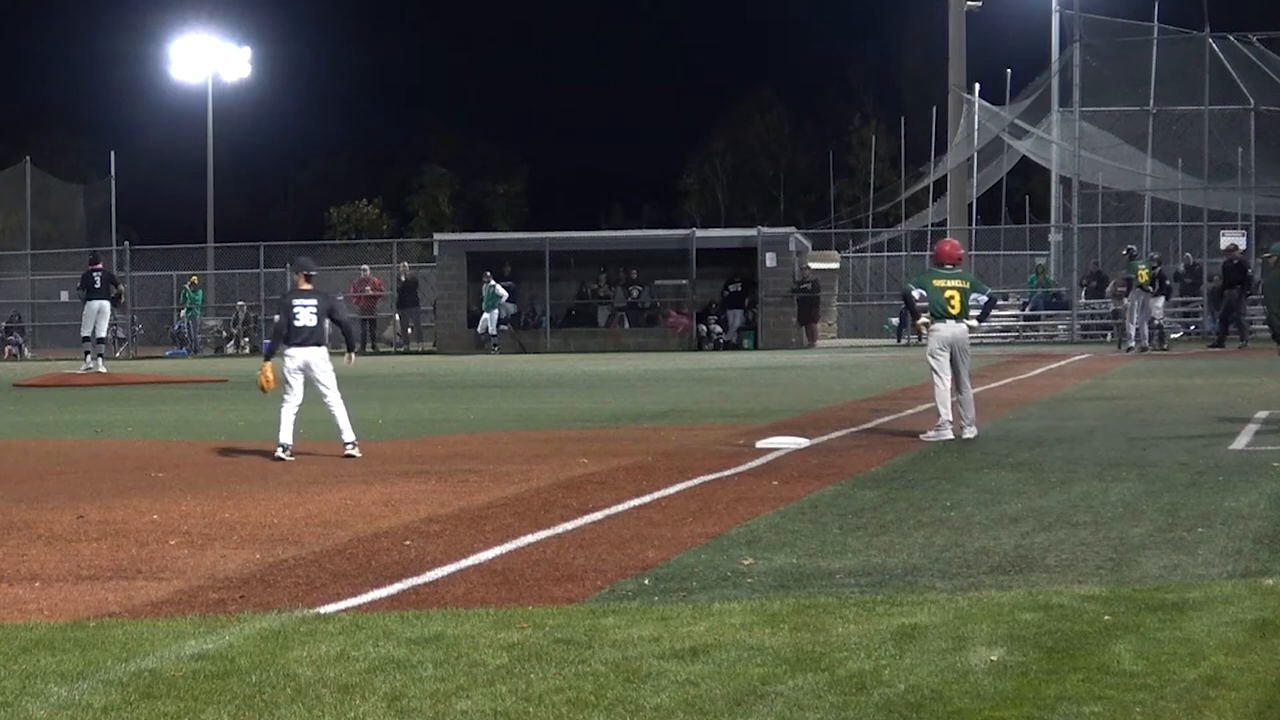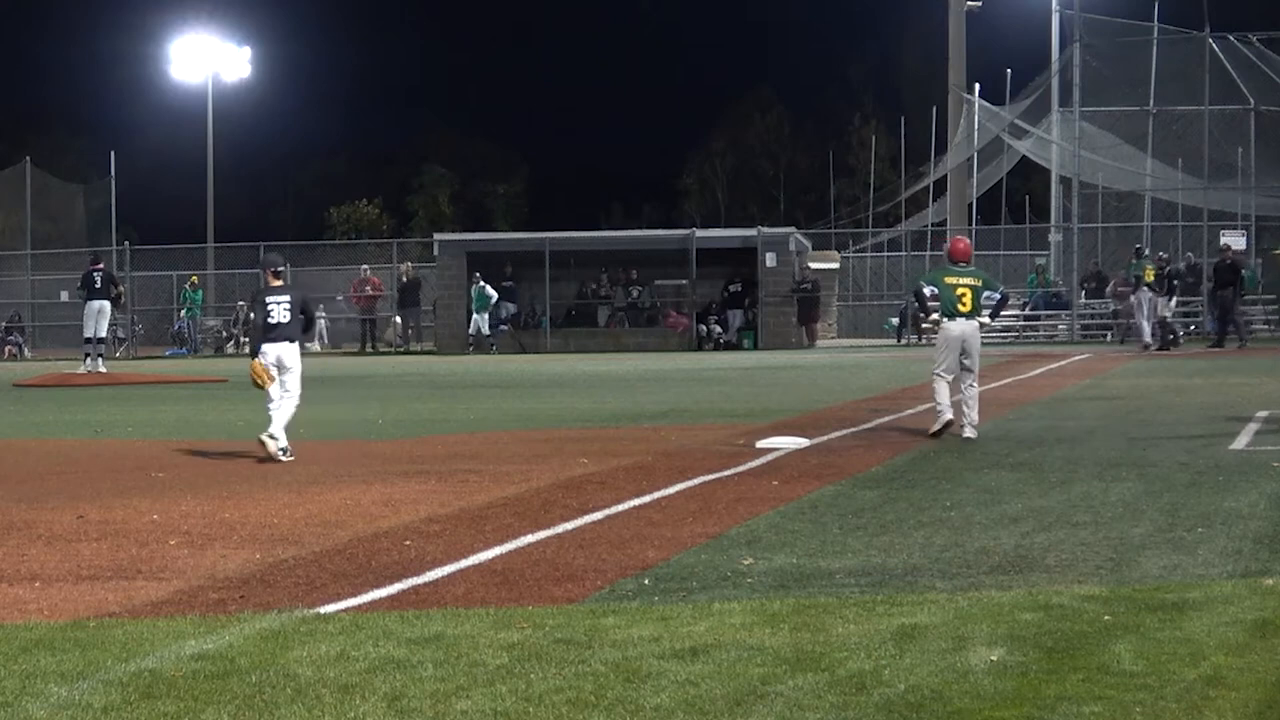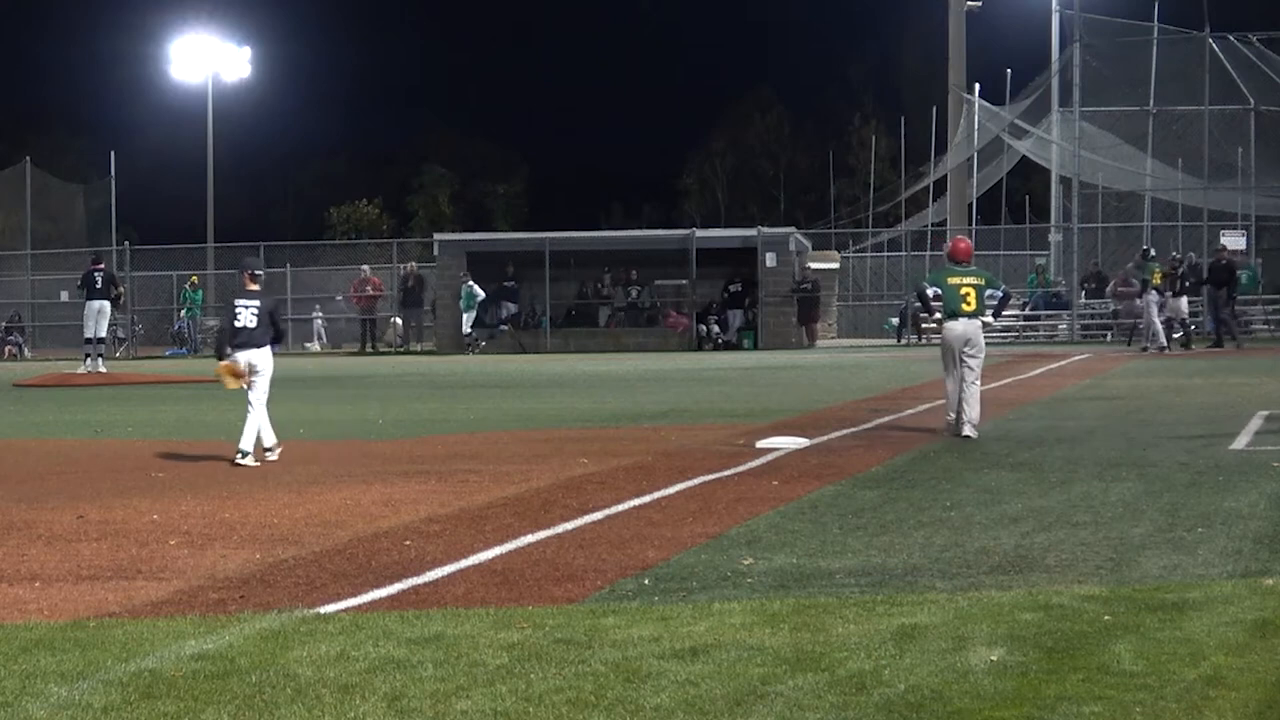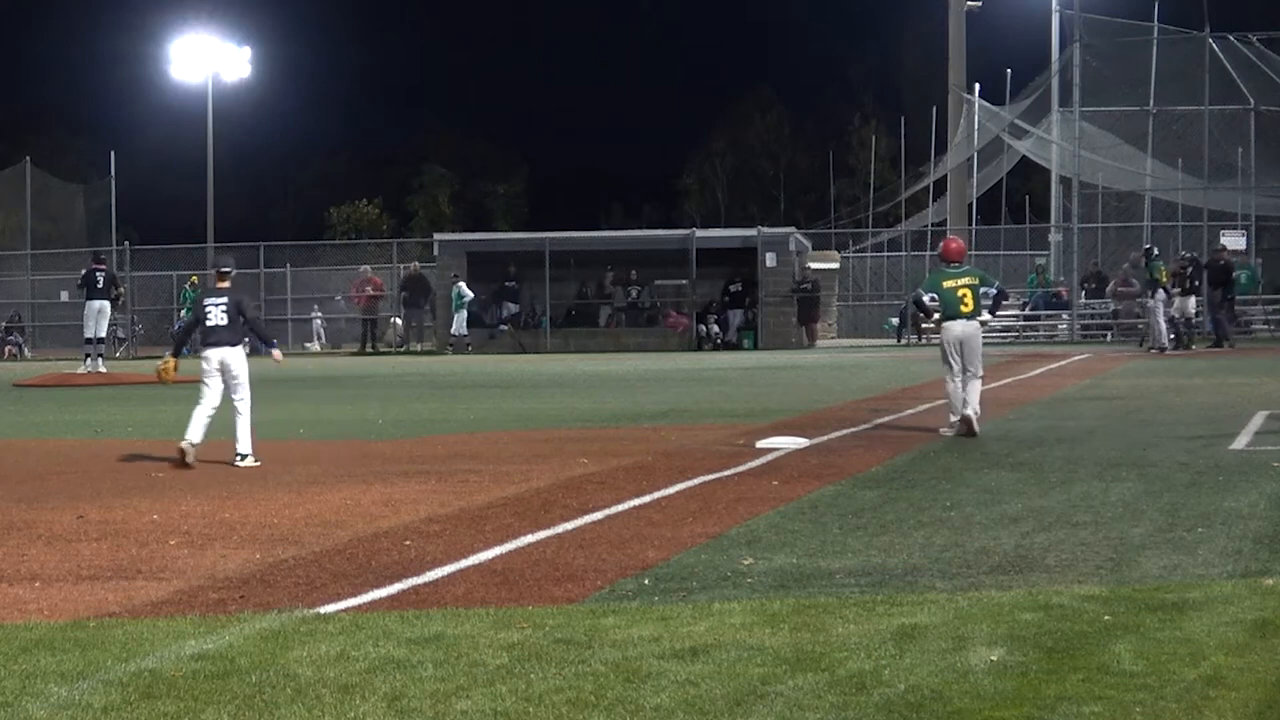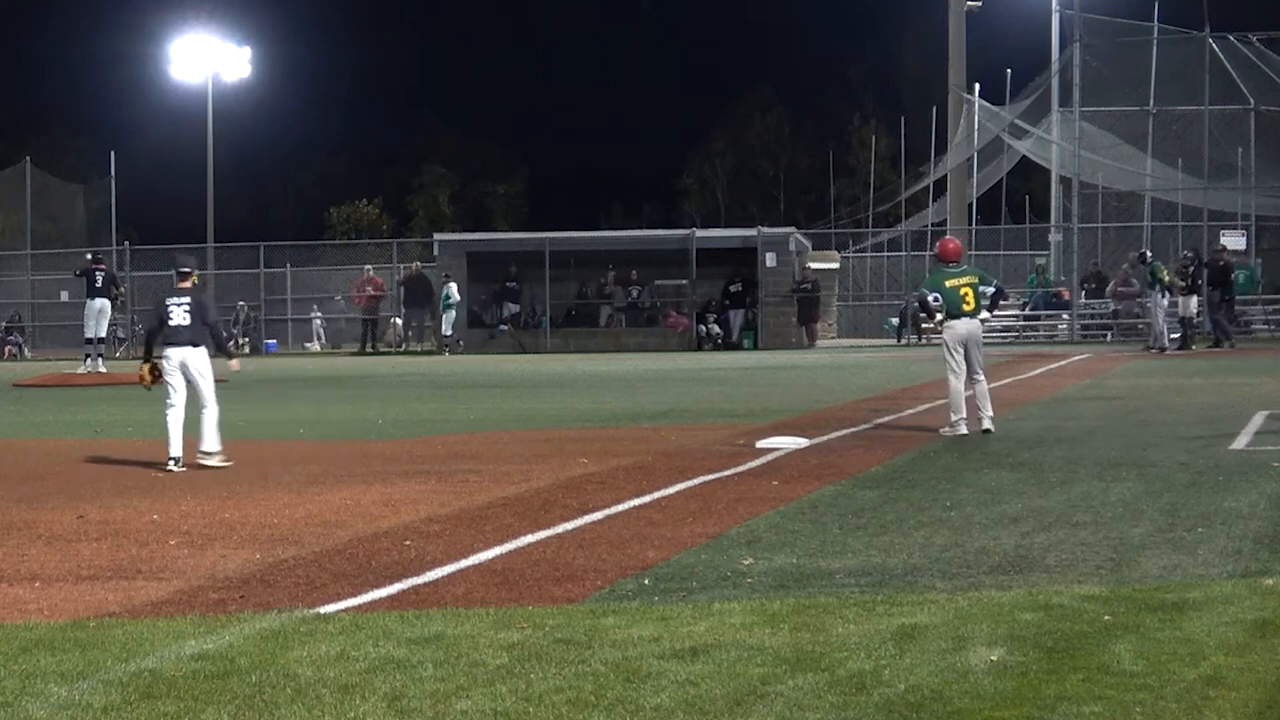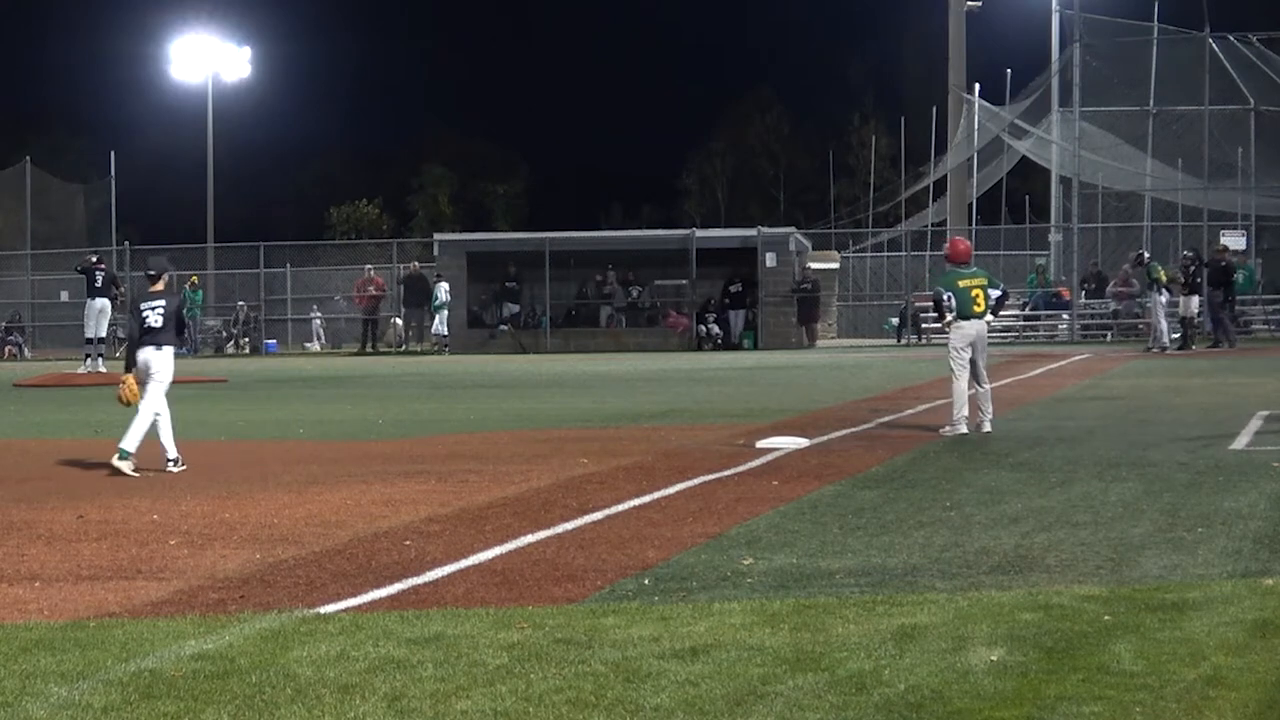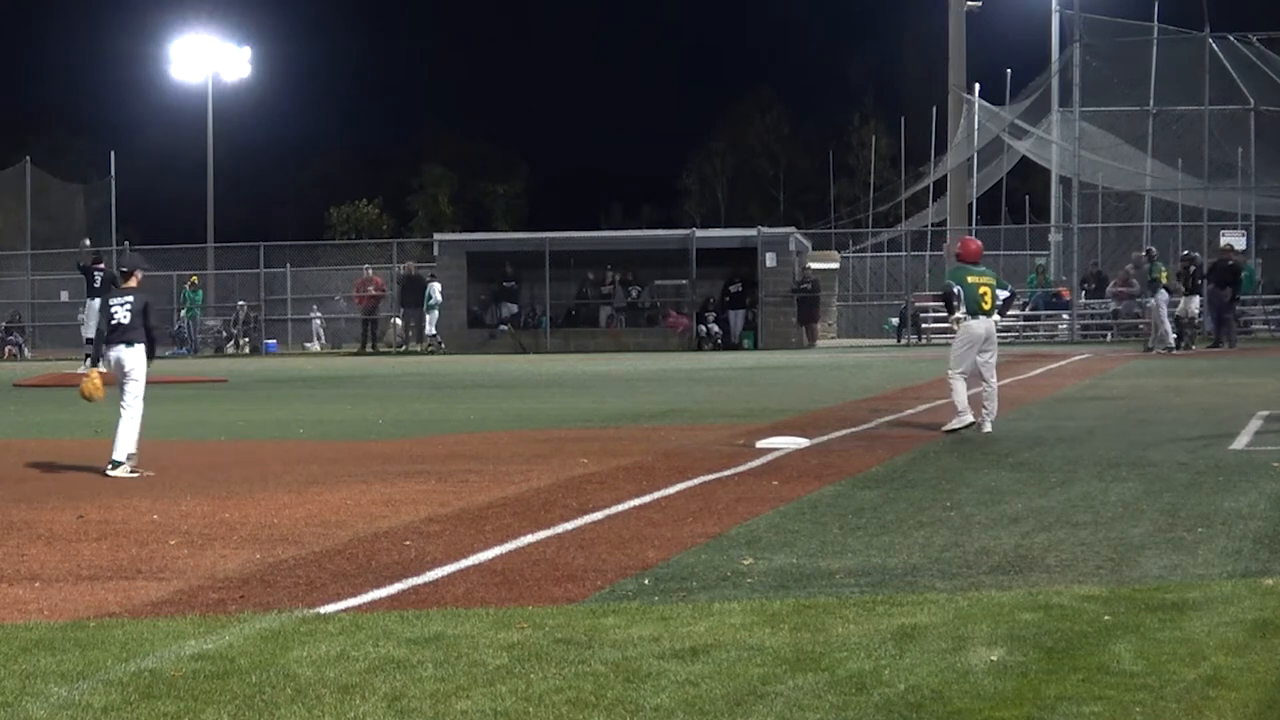
dt=0.3s
person 1, frame 1
left shoulder: (288, 299)
right shoulder: (323, 299)
left elbow: (279, 330)
right elbow: (344, 324)
left wrist: (268, 358)
right wrist: (350, 349)
left hip: (293, 354)
right hip: (317, 354)
left knee: (290, 401)
right knee: (333, 399)
left ankle: (283, 446)
right ankle: (349, 443)
person 1, frame 2
left shoulder: (260, 296)
right shoulder: (296, 295)
left elbow: (257, 327)
right elbow: (310, 320)
left wrist: (254, 356)
right wrist: (299, 333)
left hip: (267, 350)
right hip: (289, 348)
left knee: (275, 400)
right knee: (290, 398)
left ankle: (282, 447)
right ankle: (272, 435)
person 1, frame 3
left shoulder: (234, 300)
right shoulder: (268, 301)
left elbow: (224, 330)
right elbow: (279, 333)
left wrist: (222, 359)
right wrist: (269, 340)
left hip: (238, 355)
right hip: (261, 354)
left knee: (256, 402)
right knee: (256, 404)
left ankle: (269, 445)
right ankle: (245, 452)
person 1, frame 4
left shoulder: (204, 298)
right shoulder: (237, 297)
left elbow: (188, 328)
right elbow: (253, 322)
left wrist: (174, 354)
right wrist: (271, 346)
left hip: (209, 354)
right hip: (233, 353)
left knee: (207, 403)
right knee: (242, 405)
left ankle: (189, 442)
right ankle: (243, 454)
person 1, frame 5
left shoulder: (165, 299)
right shoulder: (200, 297)
left elbow: (152, 330)
right elbow: (213, 327)
left wrist: (147, 359)
right wrist: (229, 354)
left hip: (170, 354)
right hip: (195, 354)
left knee: (175, 407)
right knee: (209, 405)
left ankle: (174, 457)
right ankle: (208, 451)
person 1, frame 6
left shoulder: (138, 303)
right shoulder: (174, 300)
left elbow: (132, 337)
right elbow: (180, 330)
left wrist: (127, 370)
left hip: (140, 355)
right hip: (162, 354)
left knee: (159, 406)
right knee: (148, 408)
left ankle: (172, 458)
right ankle: (123, 453)
person 1, frame 7
left shoulder: (108, 298)
right shoulder: (142, 298)
left elbow: (101, 332)
right elbow: (150, 331)
left wrist: (94, 363)
right wrist: (150, 356)
left hip: (112, 352)
right hip: (134, 352)
left knee: (131, 404)
right knee: (131, 407)
left ankle: (127, 454)
right ankle: (118, 462)
person 2, frame 1
left shoulder: (928, 277)
right shoulder: (967, 279)
left elbow: (907, 294)
right elbow: (991, 299)
left wrist: (917, 317)
right wrist: (978, 320)
left hip: (938, 330)
right hip: (961, 330)
left knee: (942, 380)
right knee: (963, 381)
left ankle: (944, 427)
right ankle: (969, 427)
person 2, frame 2
left shoulder: (940, 274)
right shoulder: (979, 276)
left elbow: (919, 291)
right elbow: (1003, 296)
left wrist: (929, 314)
right wrist: (990, 318)
left hip: (948, 327)
right hip: (972, 327)
left knee: (942, 376)
right knee: (970, 380)
left ankle: (944, 413)
right ankle: (970, 427)
person 2, frame 3
left shoulder: (943, 274)
right shoulder: (981, 275)
left elbow: (922, 291)
right elbow: (1006, 294)
left wrist: (933, 313)
right wrist: (993, 316)
left hip: (951, 327)
right hip: (975, 327)
left knee: (953, 377)
right knee: (972, 379)
left ankle: (954, 422)
right ankle: (969, 426)
person 2, frame 4
left shoulder: (937, 277)
right shoulder: (975, 274)
left elbow: (918, 299)
right elbow: (1000, 291)
left wrist: (931, 316)
right wrist: (990, 314)
left hip: (950, 328)
right hip: (973, 327)
left knee: (954, 377)
right knee: (973, 375)
left ankle: (957, 423)
right ankle: (971, 410)
person 2, frame 5
left shoulder: (937, 277)
right shoulder: (974, 273)
left elbow: (922, 299)
right elbow: (999, 290)
left wrist: (934, 316)
right wrist: (988, 312)
left hip: (953, 328)
right hip: (974, 326)
left knee: (956, 376)
right knee: (977, 374)
left ankle: (958, 424)
right ankle: (986, 418)
person 2, frame 6
left shoulder: (949, 276)
right shoulder: (982, 274)
left elbow: (938, 298)
right elbow: (1003, 292)
left wrist: (943, 317)
right wrist: (991, 315)
left hip: (960, 328)
right hip: (981, 327)
left knee: (960, 376)
right knee: (981, 377)
left ankle: (959, 422)
right ankle: (985, 421)
person 2, frame 7
left shoulder: (958, 272)
right shoulder: (990, 275)
left elbow: (948, 292)
right elbow: (1011, 293)
left wrist: (953, 314)
right wrist: (999, 314)
left hip: (969, 326)
right hip: (989, 325)
left knee: (956, 372)
right knee: (989, 375)
left ankle: (964, 413)
right ankle: (987, 420)
